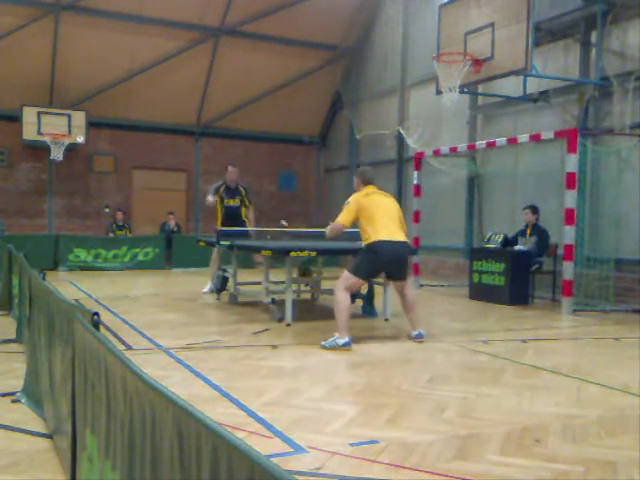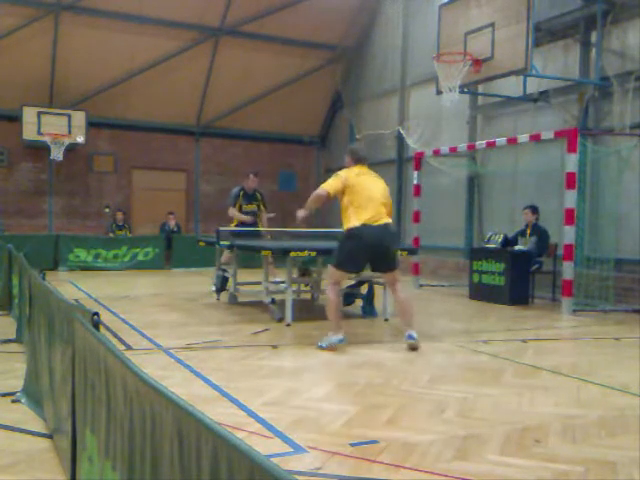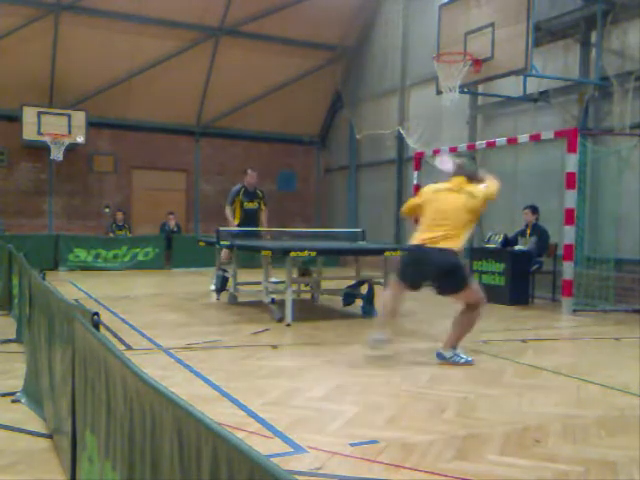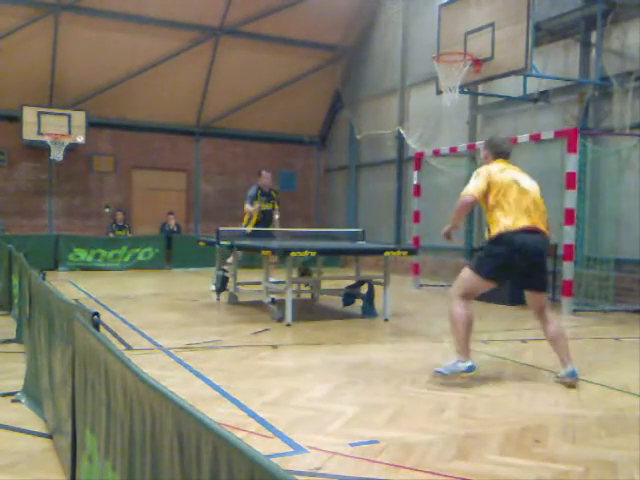
dt=0.7s
person 1, frame 1
left shoulder: (357, 198)
right shoulder: (391, 199)
left elbow: (339, 226)
left wrist: (329, 231)
left hip: (379, 249)
right hip: (402, 248)
left knee: (342, 287)
right knee: (404, 288)
left ankle: (342, 338)
right ankle: (417, 331)
person 1, frame 2
left shoulder: (346, 175)
right shoulder: (379, 181)
left elbow: (321, 194)
left wrist: (305, 211)
left hip: (359, 235)
right hip: (384, 232)
left knee: (332, 282)
right knee: (395, 285)
left ankle: (336, 334)
right ankle: (410, 334)
person 1, frame 3
left shoulder: (430, 190)
right shoulder: (479, 194)
left elbow: (406, 212)
right elbow: (493, 183)
right wrist: (477, 174)
left hip: (416, 254)
right hip: (445, 259)
left knee: (395, 288)
right knee: (476, 303)
left ankle: (380, 332)
right ankle: (448, 349)
person 1, frame 4
left shoulder: (487, 171)
right shoulder: (527, 178)
left elbow: (466, 200)
right elbow: (544, 220)
left wrist: (451, 226)
left hip: (508, 242)
right hip: (538, 243)
left knee: (459, 294)
right knee: (542, 311)
left ankle: (463, 360)
right ankle: (568, 368)
